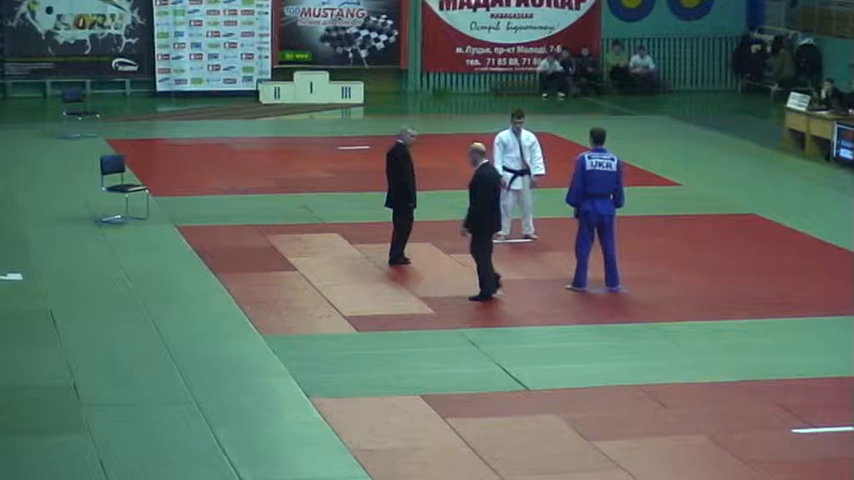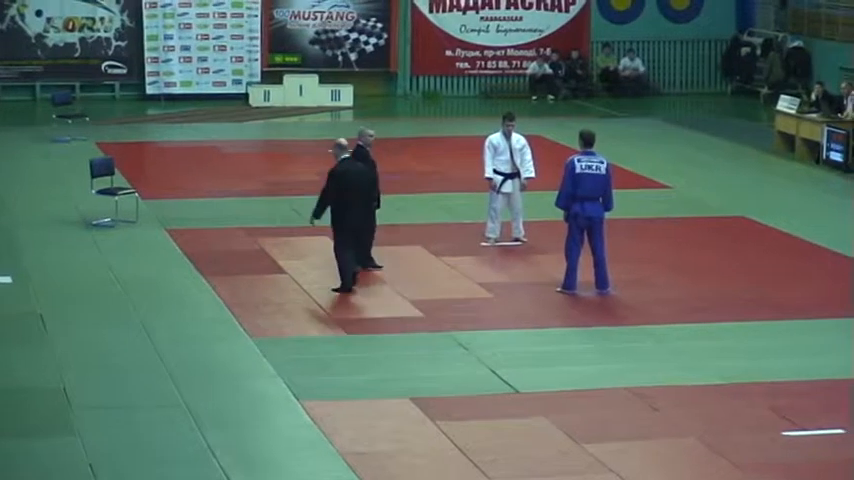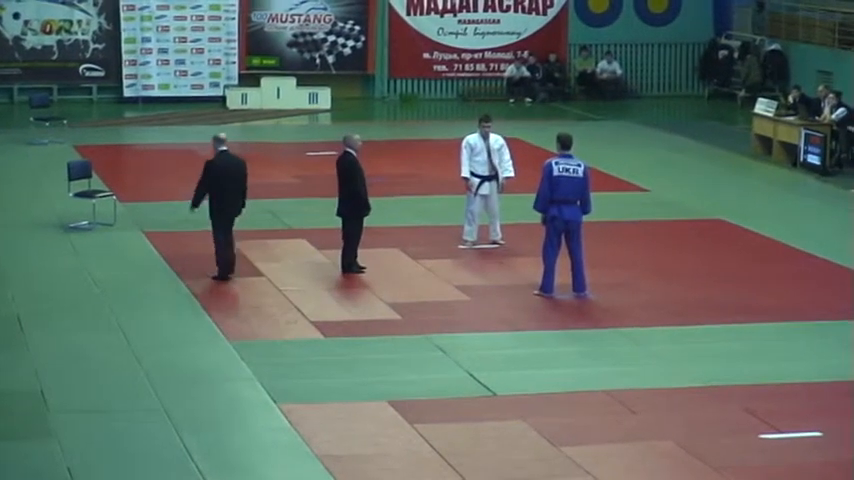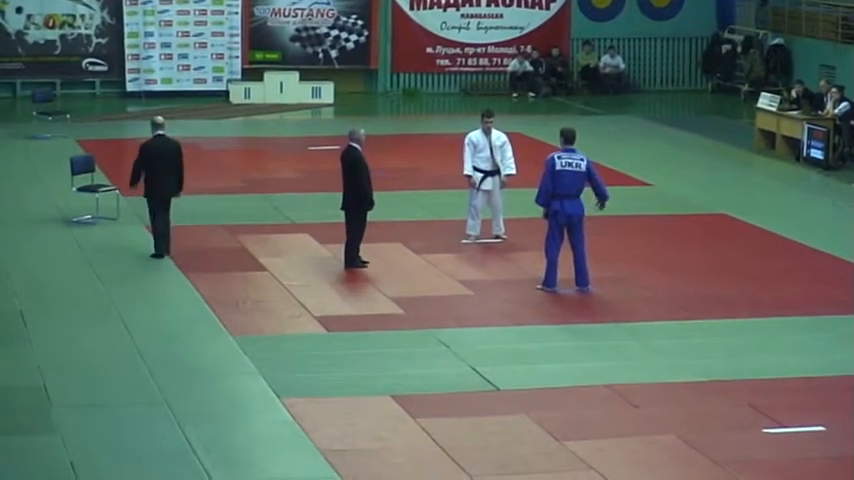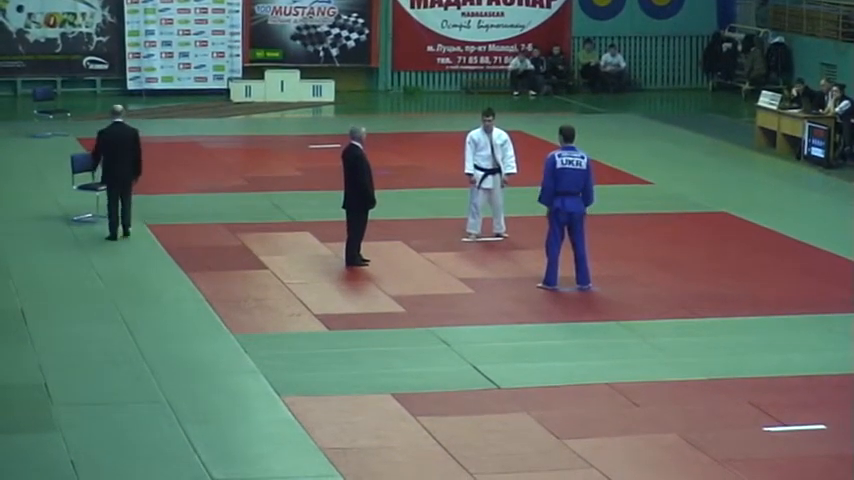
dt=1s
person 1, frame 1
left shoulder: (584, 158)
right shoulder: (615, 160)
left elbow: (577, 185)
right elbow: (619, 187)
left wrist: (575, 204)
right wrist: (617, 205)
left hip: (588, 206)
right hip: (607, 207)
left knee: (583, 245)
right knee: (609, 246)
left ankle: (580, 283)
right ankle: (613, 283)
person 1, frame 2
left shoulder: (573, 162)
right shoulder: (604, 163)
left elbow: (566, 188)
right elbow: (608, 190)
left wrist: (565, 208)
right wrist: (605, 208)
left hip: (577, 209)
right hip: (596, 210)
left knee: (573, 248)
right knee: (598, 249)
left ankle: (569, 286)
right ankle: (603, 286)
person 1, frame 3
left shoulder: (550, 165)
right shoulder: (581, 166)
left elbow: (544, 191)
right elbow: (585, 194)
left wrist: (543, 212)
right wrist: (583, 212)
left hip: (555, 212)
right hip: (574, 213)
left knee: (550, 252)
right knee: (576, 252)
left ankle: (547, 289)
right ankle: (580, 289)
person 1, frame 4
left shoulder: (553, 159)
right shoulder: (584, 160)
left elbow: (546, 185)
right elbow: (596, 183)
left wrist: (545, 206)
right wrist: (602, 198)
left hip: (558, 206)
right hip: (576, 207)
left knee: (553, 246)
right knee: (578, 246)
left ankle: (550, 283)
right ankle: (583, 283)
person 1, frame 5
left shoulder: (554, 157)
right shoulder: (584, 158)
left elbow: (548, 184)
right elbow: (588, 186)
left wrist: (548, 205)
right wrist: (584, 205)
left hip: (559, 204)
right hip: (576, 205)
left knee: (554, 244)
right knee: (579, 244)
left ankle: (551, 281)
right ankle: (584, 281)
person 2, frame 1
left shoulder: (481, 174)
right shoulder: (492, 170)
left elbow: (476, 203)
left wrist: (467, 225)
left hip: (483, 222)
right hip: (490, 219)
left knee: (482, 255)
right knee: (480, 252)
left ankle: (486, 291)
right ankle: (492, 280)
person 2, frame 2
left shoulder: (337, 171)
right shoulder: (361, 168)
left elbow: (327, 195)
right elbow: (367, 192)
left wrist: (315, 215)
right wrist: (366, 213)
left hip: (342, 218)
right hip: (358, 217)
left knee: (341, 249)
right knee: (350, 247)
left ankle: (346, 284)
right ankle: (352, 275)
person 2, frame 3
left shoulder: (212, 163)
right shoulder: (239, 162)
left elbow: (203, 185)
right elbow: (243, 184)
left wrist: (195, 204)
right wrist: (241, 203)
left hip: (219, 207)
right hip: (233, 206)
left knee: (220, 238)
right knee: (227, 235)
left ankle: (223, 272)
right ankle: (230, 266)
person 2, frame 4
left shoulder: (146, 146)
right shoulder: (175, 144)
left elbow: (138, 167)
right elbow: (180, 168)
left wrist: (133, 183)
right wrist: (179, 187)
left hip: (153, 189)
right hip: (170, 187)
left knee: (156, 218)
right knee: (165, 216)
left ankle: (160, 250)
right ankle: (166, 247)
person 2, frame 5
left shoulder: (104, 133)
right shoulder: (133, 132)
left elbow: (97, 154)
right elbow: (138, 154)
right wrist: (137, 172)
left hip: (110, 174)
right hip: (128, 173)
left knee: (113, 202)
right knee: (126, 200)
left ankle: (113, 233)
right ankle: (126, 227)
person 3, frame 1
left shoulder: (393, 150)
right shoulder: (403, 151)
right elbow: (406, 177)
left wrist: (394, 189)
right wrist: (410, 198)
left hip: (396, 194)
right hip: (403, 196)
left knee: (400, 225)
right knee: (404, 226)
left ankle: (397, 254)
right ankle: (396, 257)
person 3, frame 2
left shoulder: (359, 152)
right shoulder: (361, 153)
left wrist: (373, 196)
right wrist: (373, 198)
left knee: (363, 227)
right knee: (367, 228)
left ankle: (358, 258)
right ankle: (365, 260)
person 3, frame 3
left shoulder: (343, 158)
right shoulder: (351, 161)
right elbow: (357, 186)
right wrist: (365, 204)
left hip: (347, 203)
right hip: (354, 204)
left knee: (351, 234)
right knee: (352, 234)
left ankle: (350, 262)
right ankle: (348, 265)
person 3, frame 4
left shoulder: (347, 152)
right shoulder: (356, 156)
right elbow: (362, 181)
right wrist: (369, 199)
left hip: (351, 198)
right hip: (358, 200)
left knee: (354, 230)
right knee: (356, 230)
left ankle: (353, 256)
right ankle: (351, 260)
person 3, frame 5
left shoulder: (348, 150)
right shoulder: (358, 154)
right elbow: (363, 179)
right wrist: (370, 198)
left hip: (352, 196)
right hip: (359, 198)
left knee: (356, 228)
right knee: (356, 228)
left ankle: (354, 255)
right ankle: (352, 258)
person 4, frame 1
left shoulder: (530, 137)
right shoulder: (502, 137)
left elbow: (536, 156)
right elbow: (498, 157)
left wrist: (535, 175)
right wrist: (500, 176)
left hip: (525, 176)
right hip: (509, 176)
left knee: (527, 205)
right knee: (506, 206)
left ankle: (528, 232)
right ankle: (502, 232)
person 4, frame 2
left shoulder: (520, 140)
right shoulder: (492, 139)
left elbow: (526, 159)
right elbow: (488, 160)
left wrist: (525, 177)
right wrist: (490, 179)
left hip: (515, 178)
right hip: (499, 178)
left knee: (517, 208)
right knee: (495, 208)
left ankle: (518, 234)
right ankle: (492, 235)
person 4, frame 3
left shoulder: (498, 140)
right shoulder: (469, 140)
left elbow: (505, 159)
right elbow: (465, 160)
left wrist: (504, 177)
right wrist: (467, 179)
left hip: (492, 181)
right hip: (476, 180)
left knee: (494, 211)
right knee: (472, 211)
left ankle: (496, 237)
right ankle: (469, 238)
person 4, frame 4
left shoulder: (501, 137)
right shoulder: (472, 137)
left elbow: (507, 156)
right elbow: (468, 157)
left wrist: (506, 175)
right wrist: (469, 176)
left hip: (495, 176)
right hip: (479, 176)
left knee: (497, 206)
right knee: (475, 205)
left ankle: (498, 232)
right ankle: (472, 233)
person 4, frame 5
left shoulder: (502, 135)
right shoulder: (473, 135)
left elbow: (508, 155)
right elbow: (469, 156)
left wrist: (507, 174)
right wrist: (470, 174)
left hip: (496, 174)
right hip: (480, 174)
left knee: (498, 204)
right knee: (476, 204)
left ankle: (499, 230)
right ankle: (473, 231)
